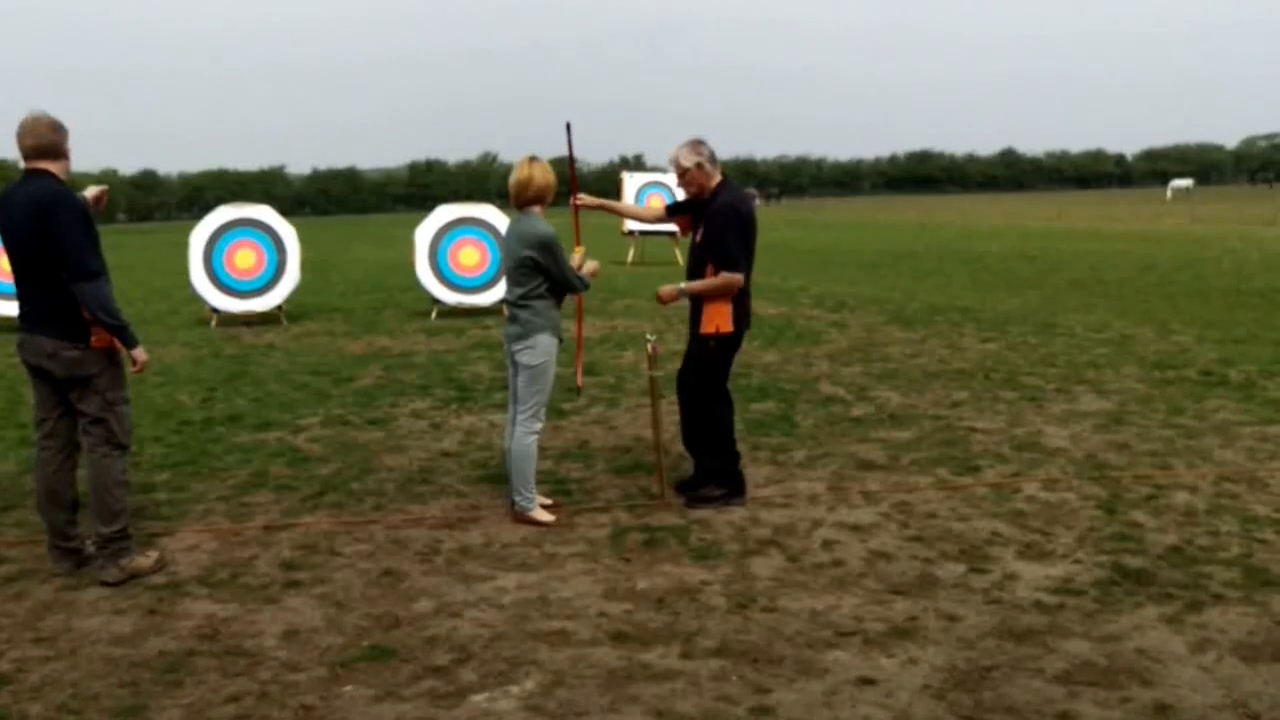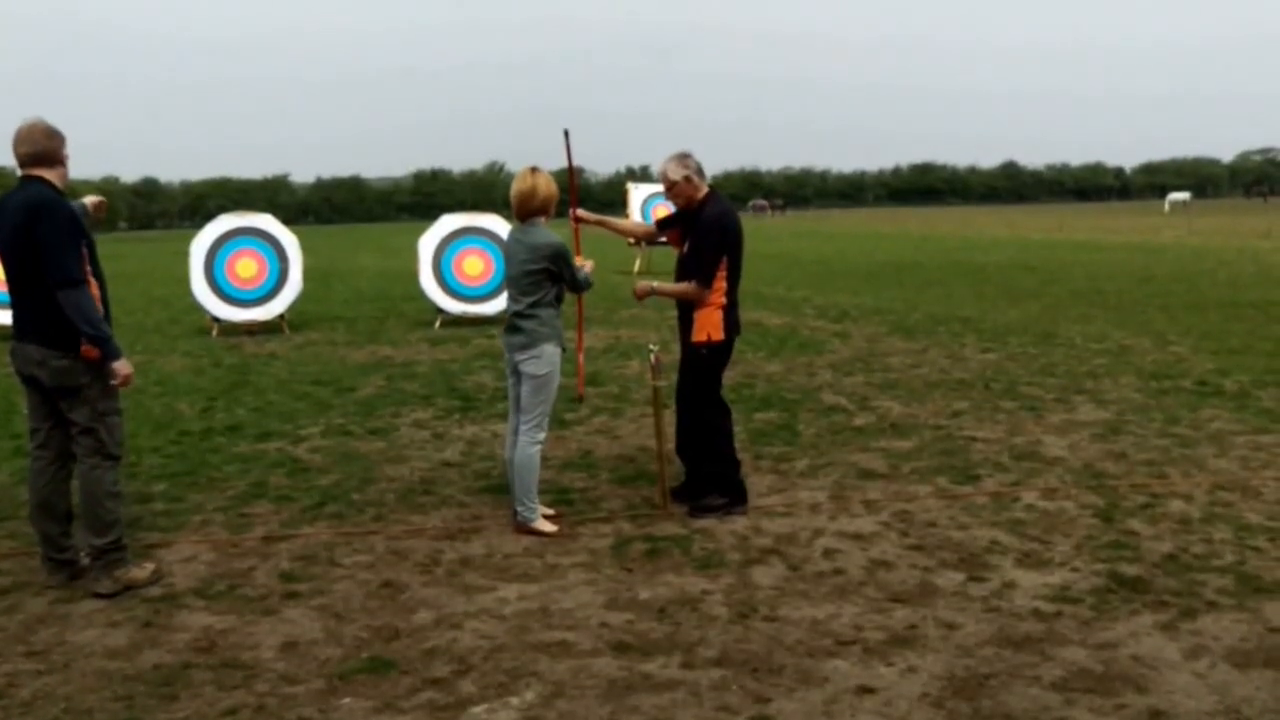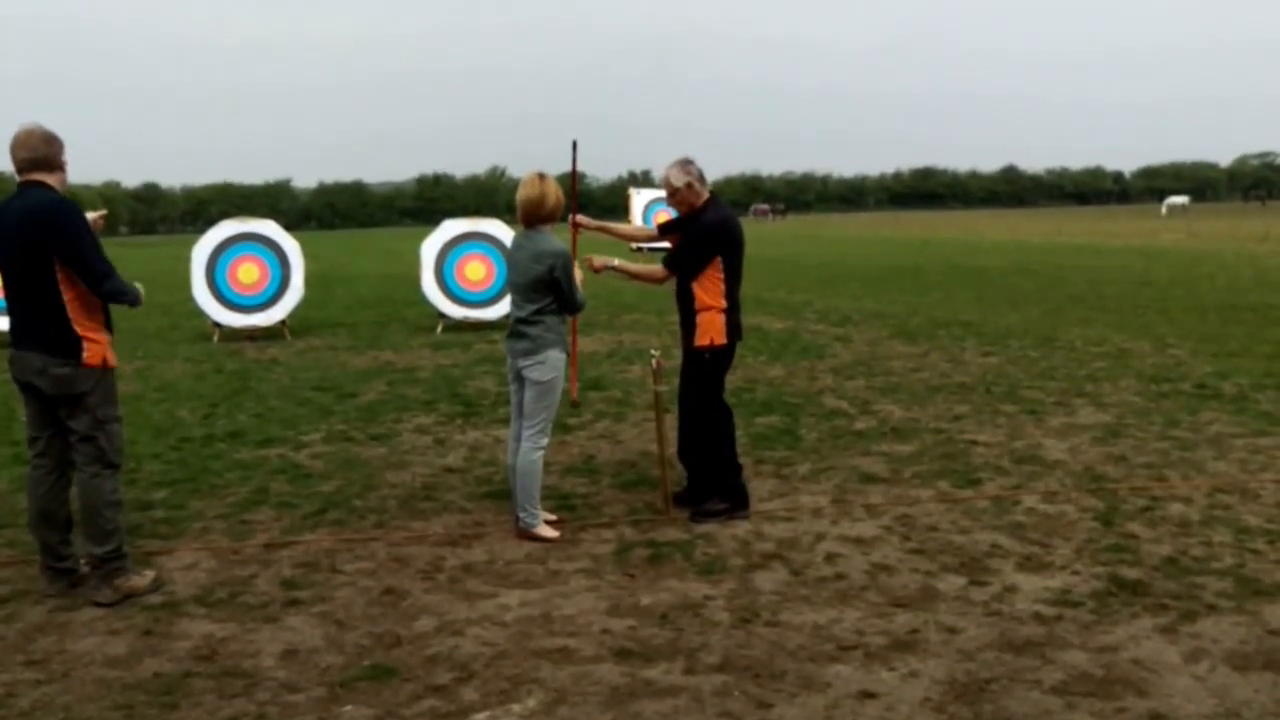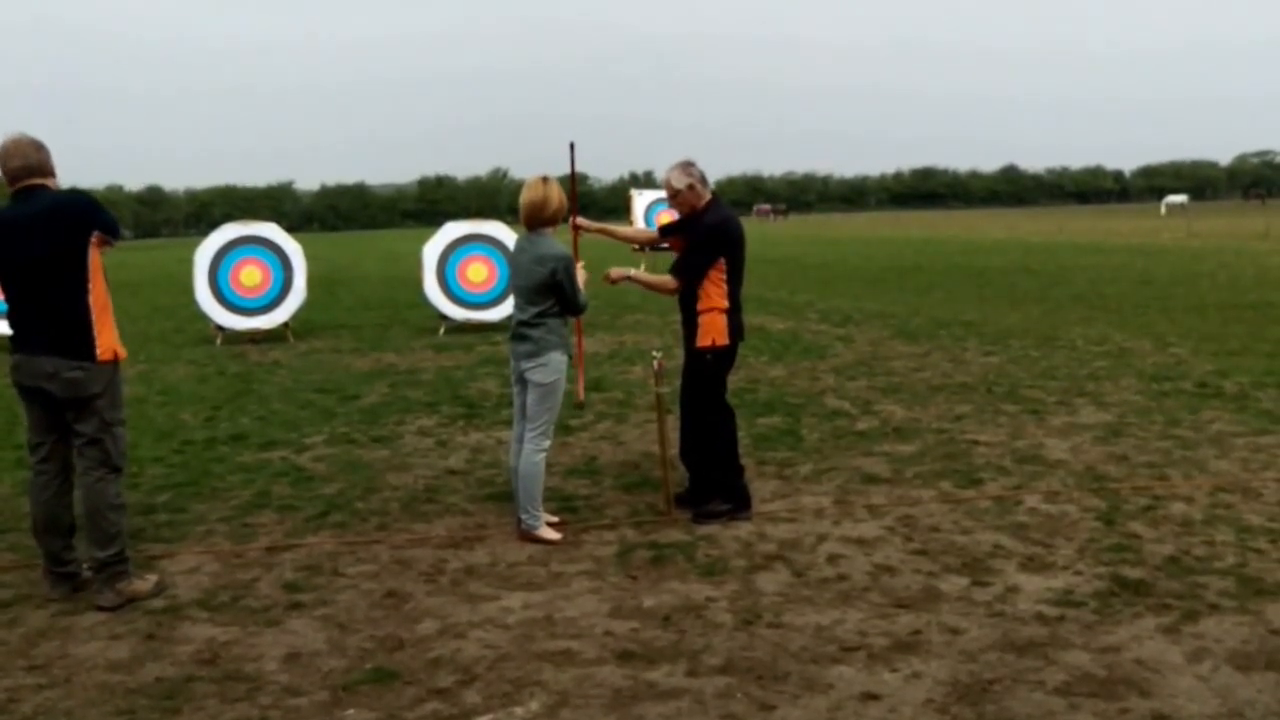
dt=1s
person 1, frame 1
right shoulder: (60, 199)
right elbow: (88, 280)
right wrist: (129, 339)
right hip: (80, 344)
left knee: (54, 443)
right knee: (106, 443)
left ankle: (65, 547)
right ankle: (115, 554)
person 1, frame 2
right shoulder: (51, 206)
right elbow: (71, 289)
left wrist: (80, 212)
right wrist: (111, 351)
right hip: (71, 353)
left knee: (48, 453)
right knee: (98, 454)
left ankle: (59, 560)
right ankle: (109, 566)
person 1, frame 3
right shoulder: (57, 209)
right elbow: (100, 283)
left wrist: (80, 231)
right wrist: (133, 294)
right hip: (75, 359)
left knee: (46, 461)
right knee: (97, 463)
left ankle: (58, 568)
right ankle: (109, 574)
person 1, frame 4
right shoulder: (75, 206)
right elbow: (112, 232)
right hip: (82, 361)
left knee: (47, 465)
right knee: (99, 466)
left ankle: (60, 572)
right ankle: (112, 578)
person 2, frame 1
left shoulder: (515, 228)
right shoulder: (542, 233)
right elbow: (569, 284)
left wrist: (571, 266)
right wrist: (588, 272)
left hip: (516, 331)
right hip: (537, 334)
left knee: (517, 417)
right knee: (530, 422)
left ankle: (521, 493)
right ankle: (525, 504)
person 2, frame 2
left shoulder: (514, 238)
right shoulder: (550, 243)
right elbow: (577, 284)
left wrist: (571, 268)
right wrist: (586, 270)
left hip: (515, 340)
right hip: (540, 344)
left knee: (517, 427)
right knee: (532, 432)
left ankle: (523, 503)
right ankle: (527, 515)
person 2, frame 3
left shoulder: (517, 244)
right shoulder: (556, 252)
right elbow: (573, 305)
right wrist: (577, 280)
left hip: (517, 347)
right hip: (544, 352)
left knee: (519, 433)
right knee: (535, 438)
left ankle: (525, 509)
right ankle: (529, 521)
person 2, frame 4
left shoulder: (520, 246)
right shoulder: (558, 255)
right elbow: (576, 307)
right wrist: (580, 281)
left hip: (520, 350)
right hip: (546, 354)
left knee: (521, 435)
right knee: (537, 440)
left ankle: (527, 511)
right ankle: (531, 522)
person 3, frame 1
left shoulder: (728, 207)
right shoulder: (707, 201)
left elbow: (734, 278)
right elbow: (655, 214)
left wrist: (680, 290)
right wrist: (600, 203)
left hip: (721, 318)
right hip: (709, 317)
left knee: (708, 395)
right knee: (691, 388)
left ankle: (728, 482)
right ankle: (707, 471)
person 3, frame 2
left shoulder: (714, 219)
right shoulder: (695, 213)
left elbow: (699, 288)
right elbow: (647, 230)
left wrist: (652, 288)
right wrist: (595, 220)
left hip: (712, 326)
right hip: (697, 325)
left knee: (706, 403)
right knee: (690, 402)
left ankle: (729, 490)
right ankle: (700, 480)
person 3, frame 3
left shoulder: (713, 223)
right shoulder: (698, 217)
left elbow: (661, 273)
right elbow: (648, 233)
left wrist: (612, 263)
right wrist: (595, 225)
left hip: (713, 330)
right hip: (700, 328)
left knee: (709, 407)
right knee: (692, 406)
left ankle: (730, 495)
right ankle: (702, 485)
person 3, frame 4
left shoulder: (714, 225)
right shoulder: (700, 219)
left elbow: (672, 284)
right elbow: (650, 236)
left wrist: (628, 274)
right wrist: (596, 227)
left hip: (715, 331)
right hip: (702, 330)
left knee: (711, 408)
right knee: (695, 407)
left ankle: (733, 496)
right ankle: (704, 486)
